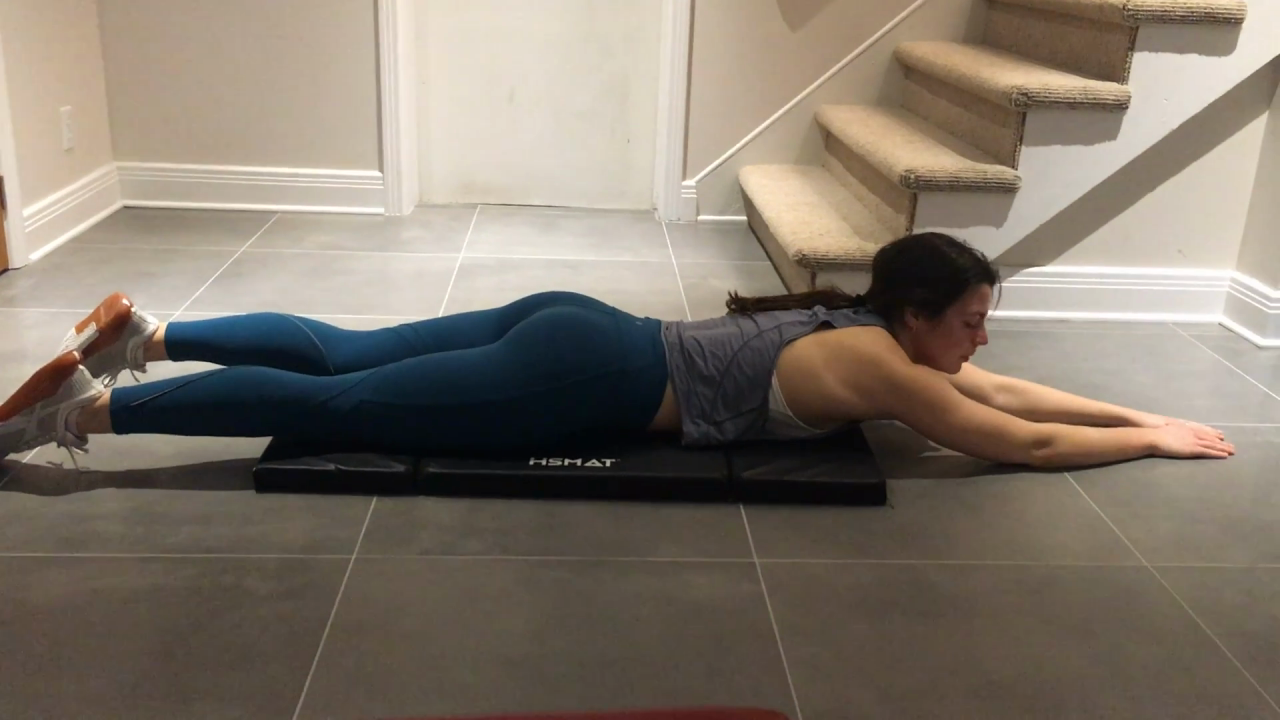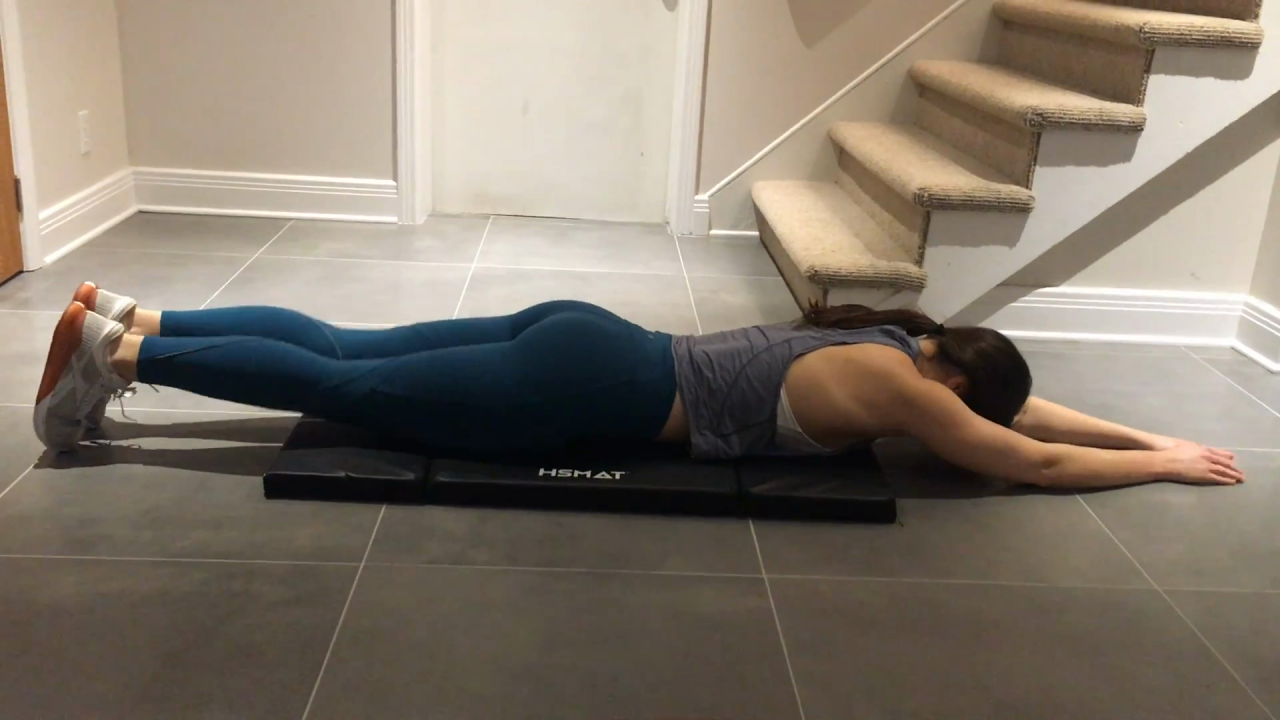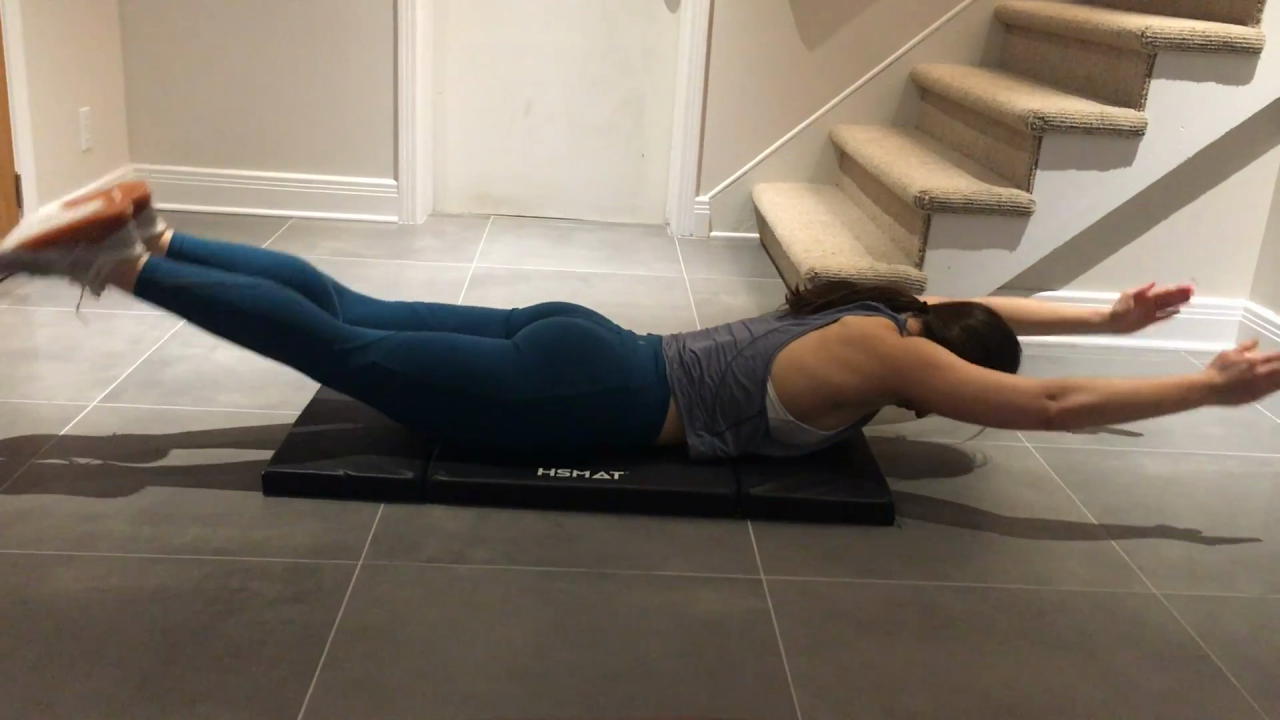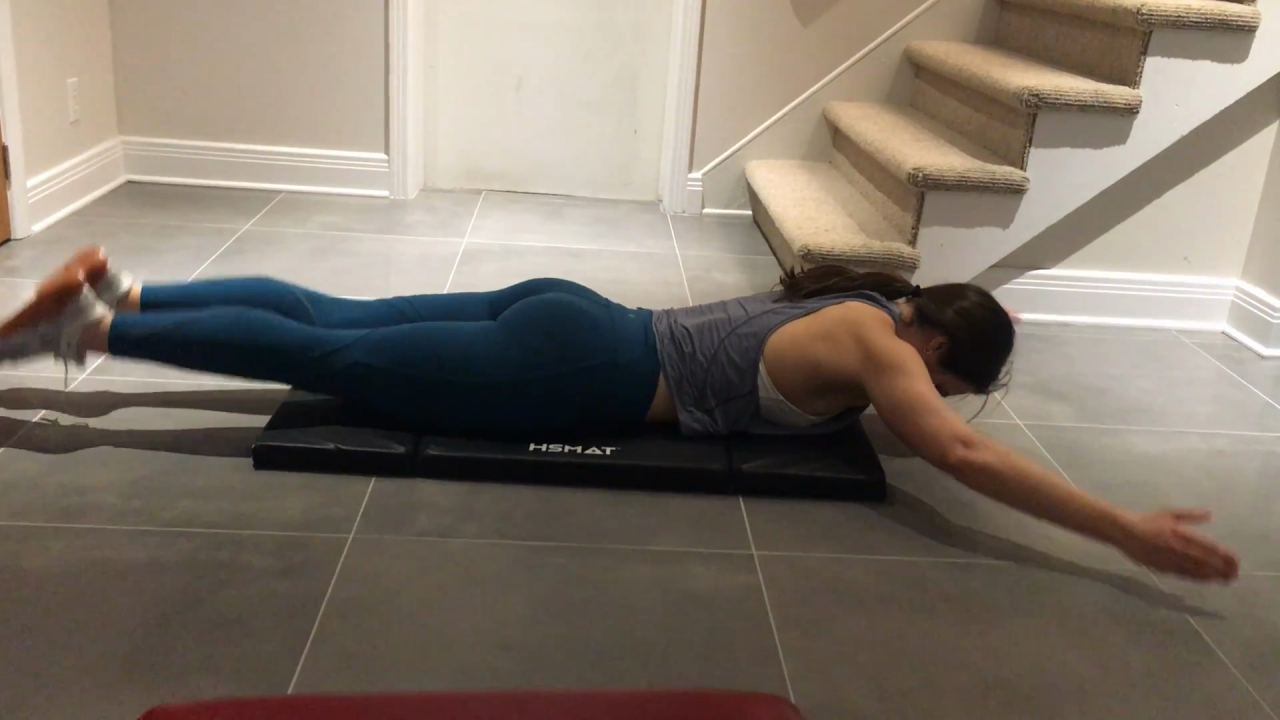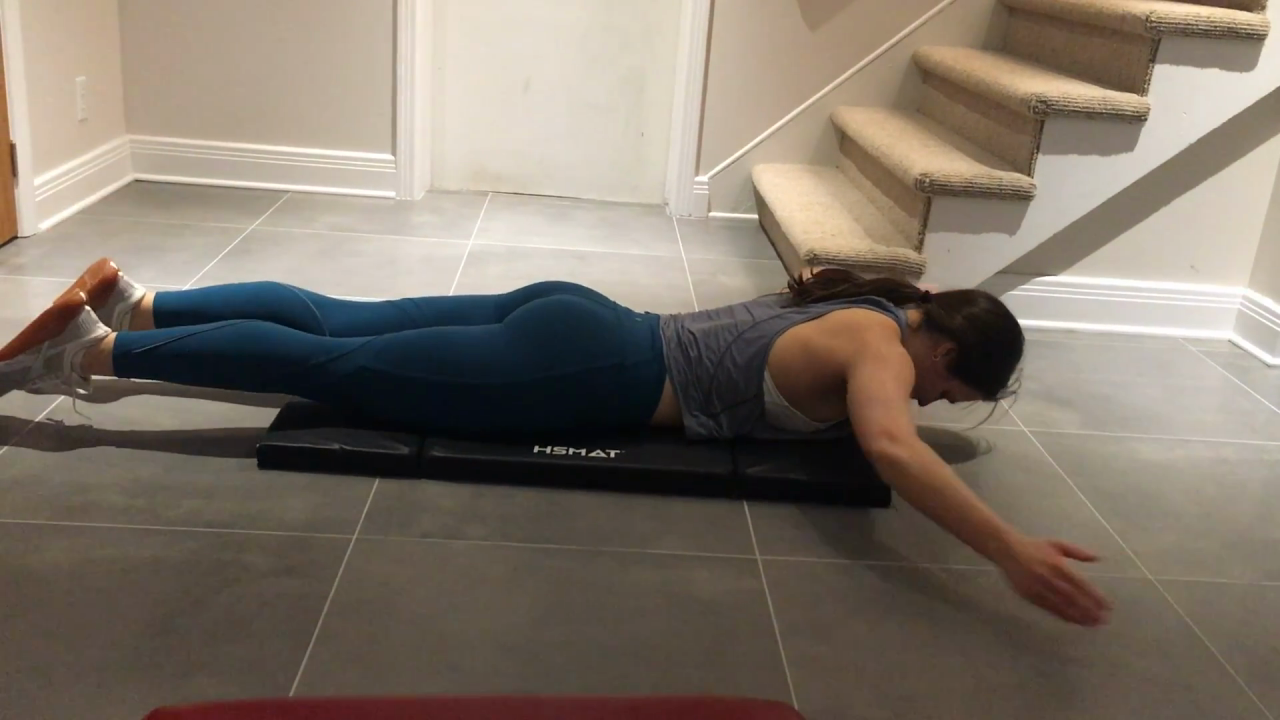
dt=1s
person 1, frame 1
left shoulder: (869, 327)
right shoulder: (882, 370)
left elbow: (1005, 394)
right elbow: (1025, 446)
left wrist: (1131, 412)
right wrist: (1157, 439)
left hip: (577, 332)
right hip: (582, 383)
left knee: (343, 353)
right knee: (335, 406)
left ankle: (145, 330)
person 1, frame 2
left shoulder: (892, 343)
right shoulder: (895, 385)
left elbow: (1016, 403)
right elbow: (1032, 459)
left wrist: (1148, 432)
right wrist: (1170, 466)
left hip: (583, 342)
right hip: (589, 388)
left knee: (344, 351)
right knee: (346, 387)
left ankle: (128, 320)
right ankle: (117, 351)
person 1, frame 3
left shoulder: (886, 315)
right shoulder: (885, 357)
left elbow: (984, 309)
right elbow: (1044, 404)
left wrist: (1110, 316)
left hip: (572, 344)
right hip: (581, 399)
left knee: (345, 318)
right knee: (340, 353)
left ankle: (150, 236)
right ankle: (125, 260)
person 1, frame 4
left shoulder: (866, 302)
right shoulder: (875, 349)
right elbow: (963, 453)
left wrist: (980, 318)
right wrist: (1126, 528)
left hip: (562, 317)
right hip: (572, 371)
left knee: (334, 321)
right knee: (329, 357)
left ankle: (119, 293)
person 1, frame 5
left shoulder: (855, 303)
right shoulder: (884, 347)
right elbow: (892, 450)
right wrist: (1011, 551)
left hip: (573, 320)
right hip: (581, 373)
left knee: (337, 323)
right knee: (336, 367)
left ankle: (134, 303)
right ankle: (98, 348)
